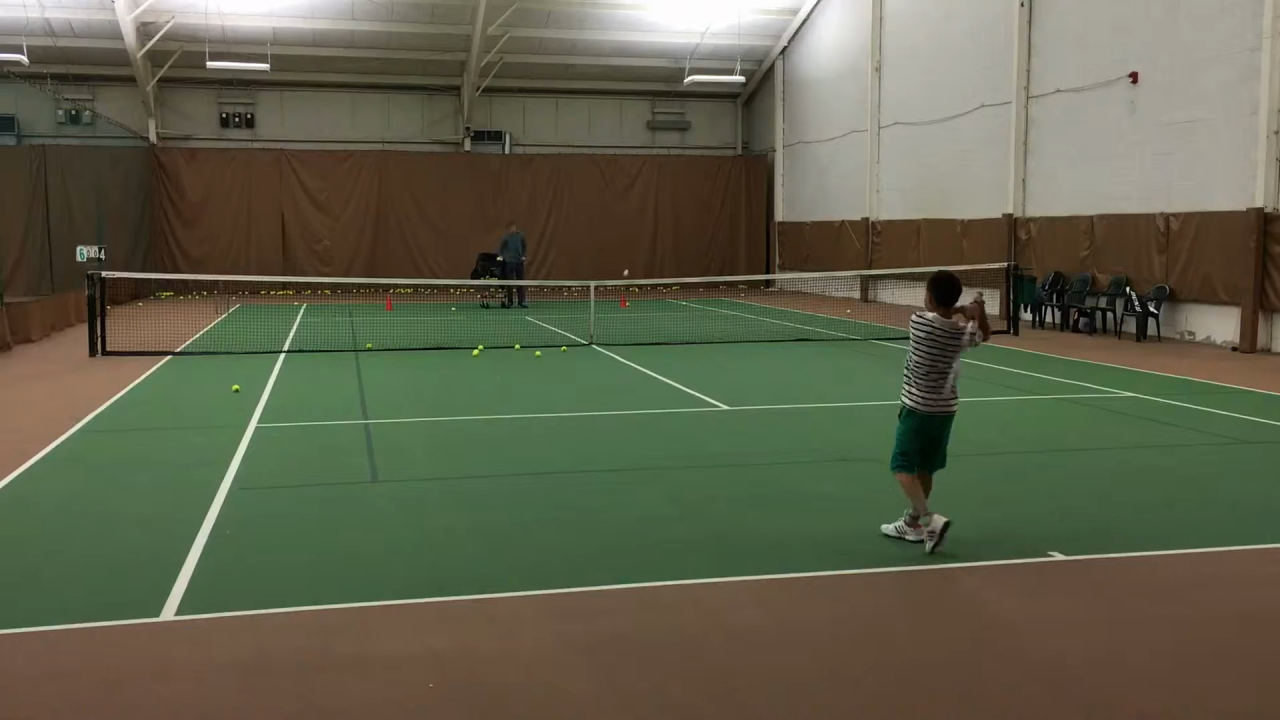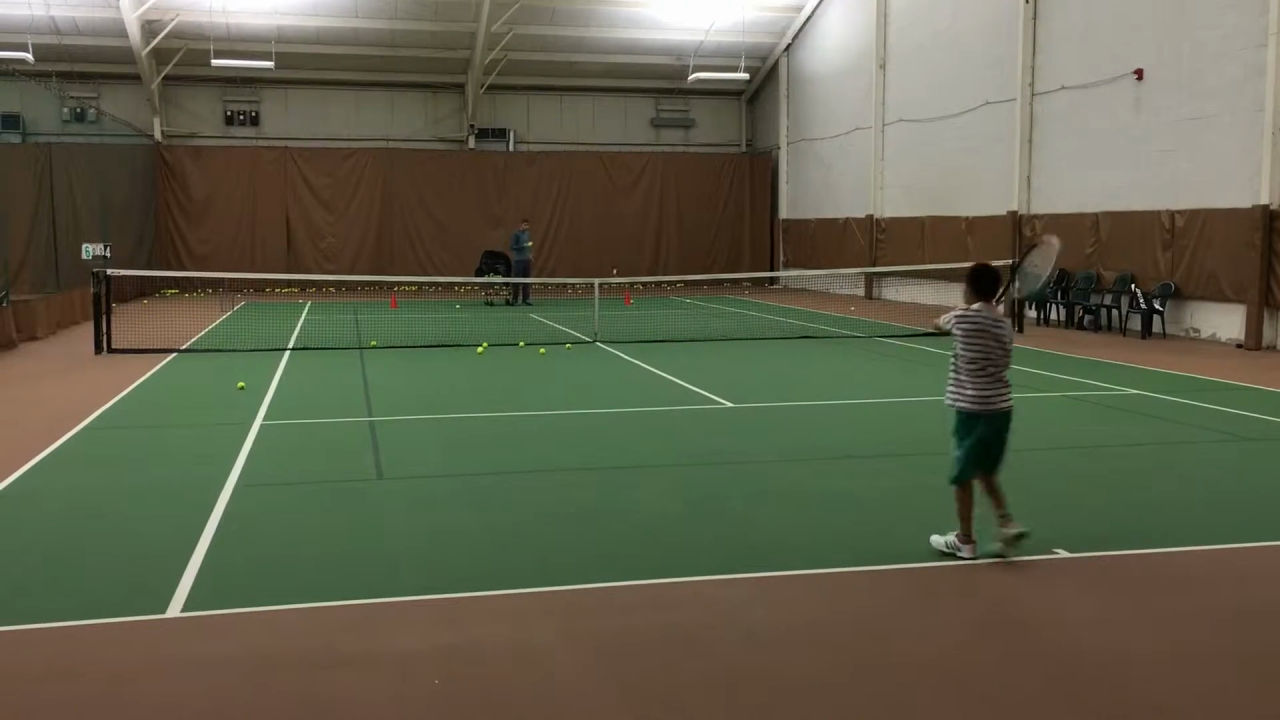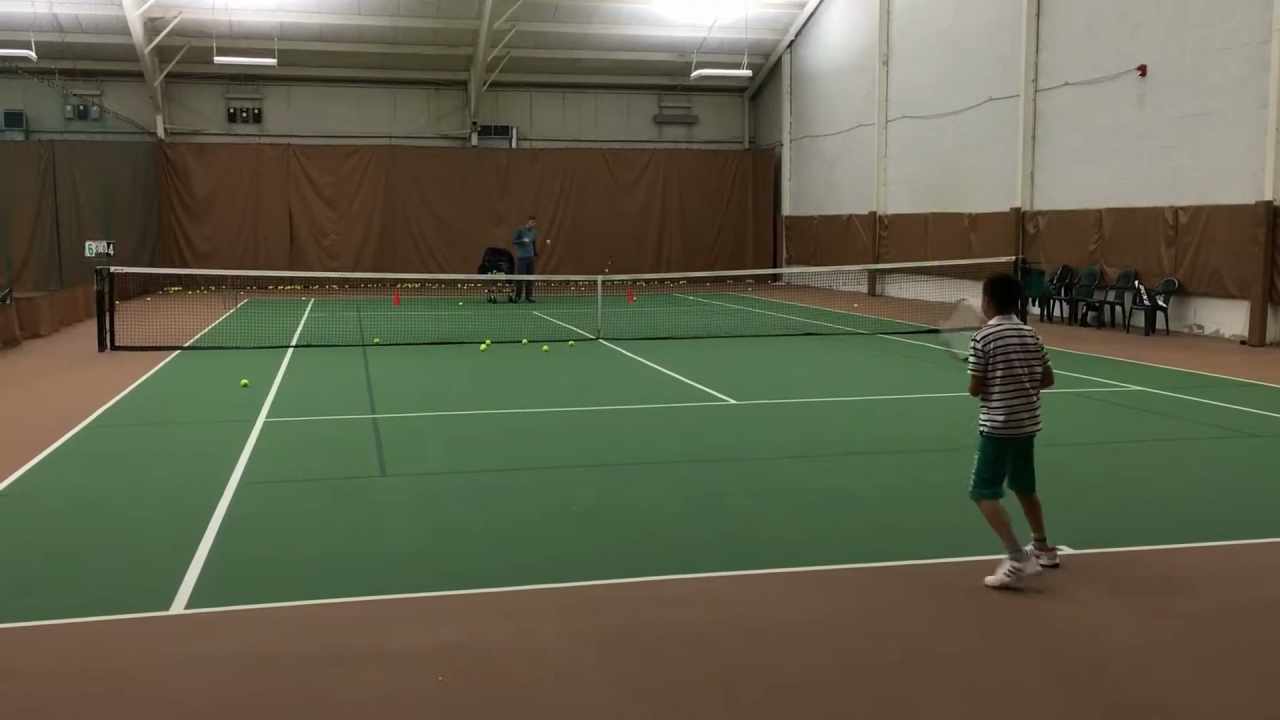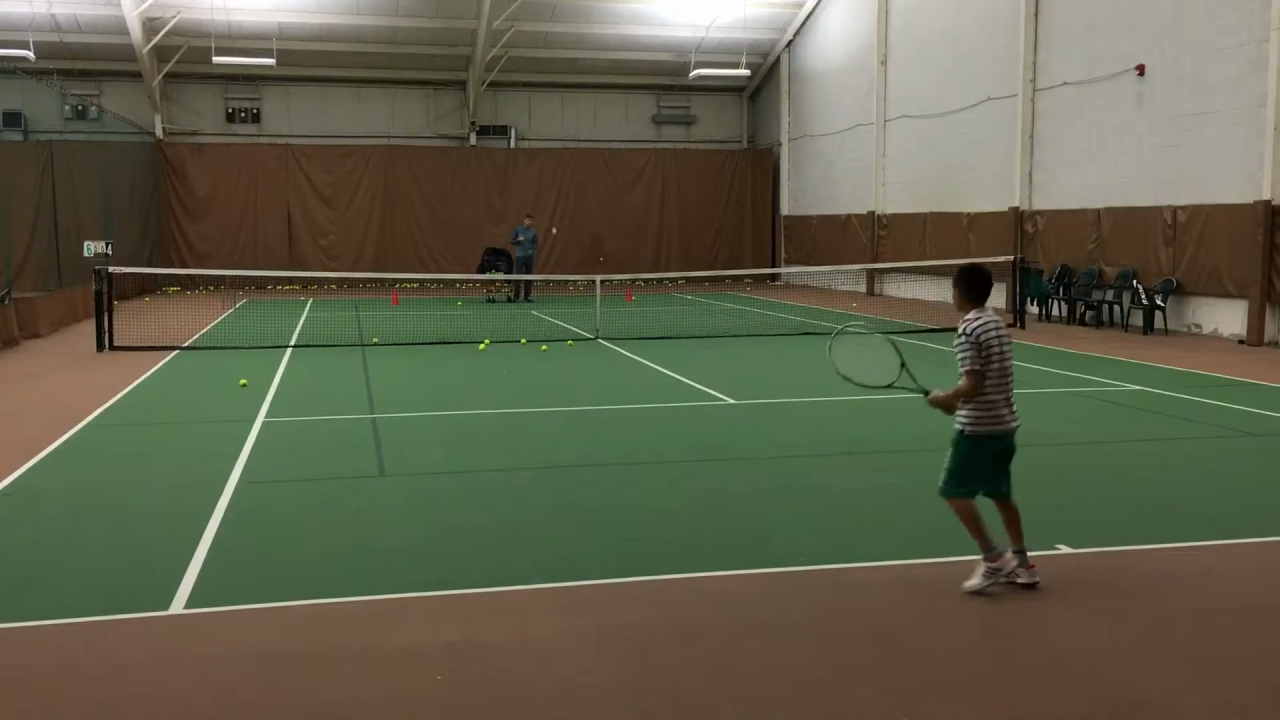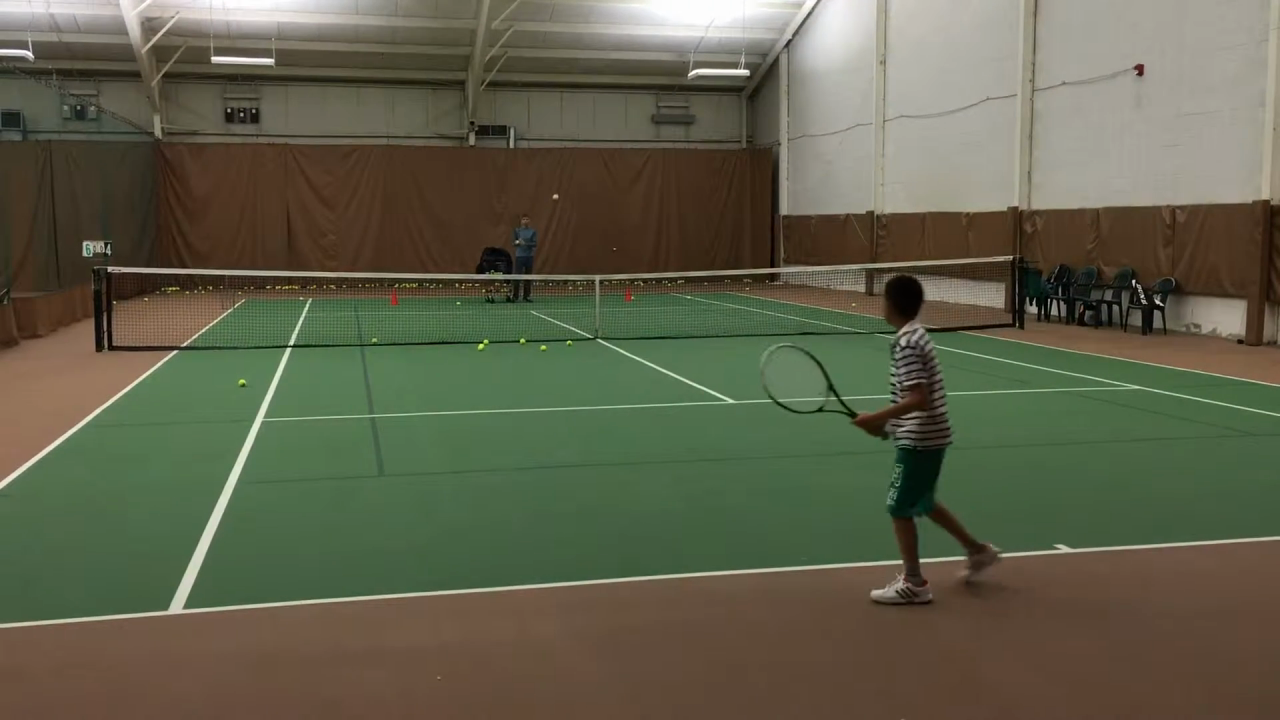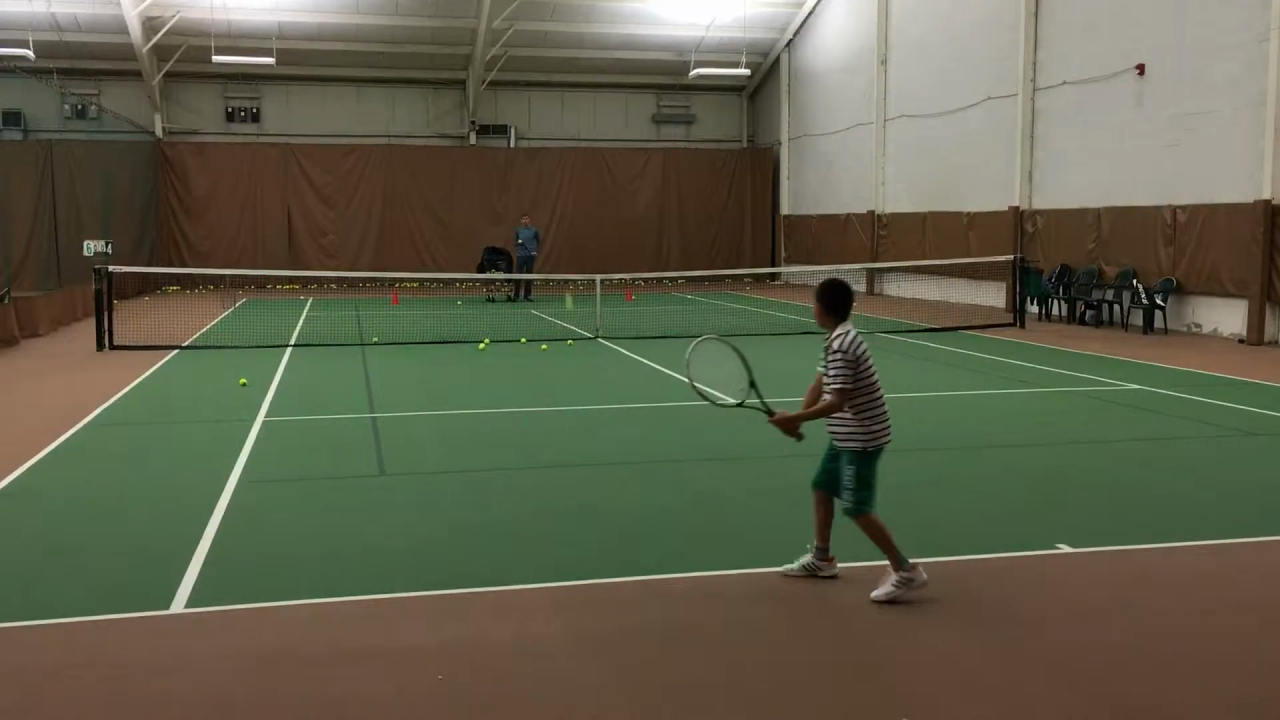
dt=0.4s
person 1, frame 1
left shoulder: (918, 321)
right shoulder: (965, 333)
right elbow: (985, 335)
left wrist: (964, 313)
right wrist: (978, 314)
left hip: (917, 406)
right hip: (945, 409)
left knee: (903, 467)
right knee: (925, 469)
left ankle: (932, 519)
right ankle: (912, 522)
person 1, frame 2
left shoulder: (961, 318)
right shoulder: (1004, 325)
left elbow: (939, 323)
left hip: (973, 409)
right hip: (1001, 407)
left knee: (962, 476)
right knee: (985, 471)
left ankle: (964, 541)
right ankle: (1007, 524)
person 1, frame 3
left shoulder: (983, 337)
right shoulder: (1030, 334)
left elbow: (975, 388)
right elbow: (1048, 380)
left hip: (998, 427)
right hip: (1028, 422)
left knee: (984, 494)
right knee: (1024, 487)
left ankle: (1020, 560)
right ankle: (1042, 548)
person 1, frame 4
left shoulder: (968, 331)
right shoulder: (998, 325)
left elbow: (973, 385)
left wrist: (944, 399)
right wrist: (957, 400)
left hip: (978, 426)
right hip: (1004, 422)
left knee: (955, 492)
right knee: (1001, 494)
left ankle: (993, 558)
right ankle: (1021, 563)
person 1, frame 5
left shoulder: (907, 344)
right shoulder: (912, 338)
left elbow: (920, 398)
left wrist: (878, 418)
right wrist: (882, 419)
left hip: (920, 440)
right hip: (924, 436)
left knee: (900, 508)
right knee: (923, 503)
left ankle: (913, 583)
right ankle: (979, 550)
person 1, frame 6
left shoulder: (840, 347)
right shoulder: (837, 339)
left elbow: (836, 402)
right elbow: (821, 384)
left wrist: (794, 418)
right wrist: (798, 417)
left hip: (861, 437)
right hip: (845, 435)
left knee: (856, 508)
right knee: (822, 488)
left ankle: (905, 571)
right ankle: (820, 557)
